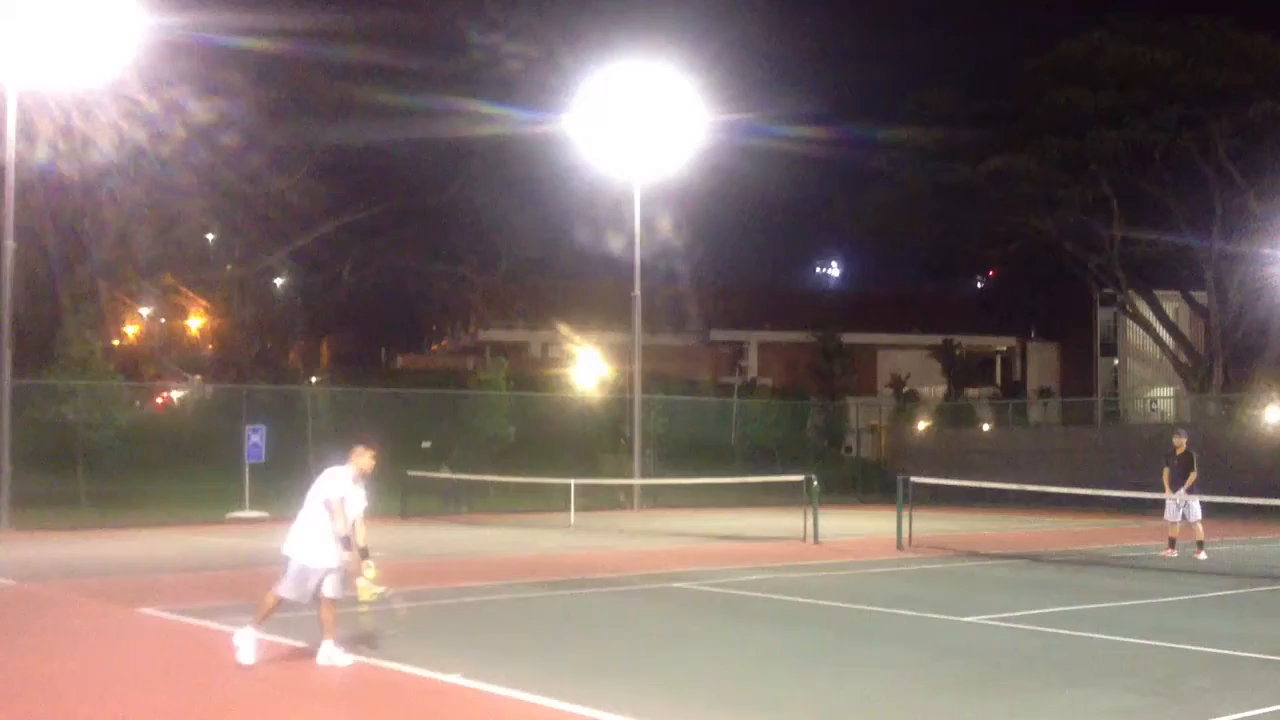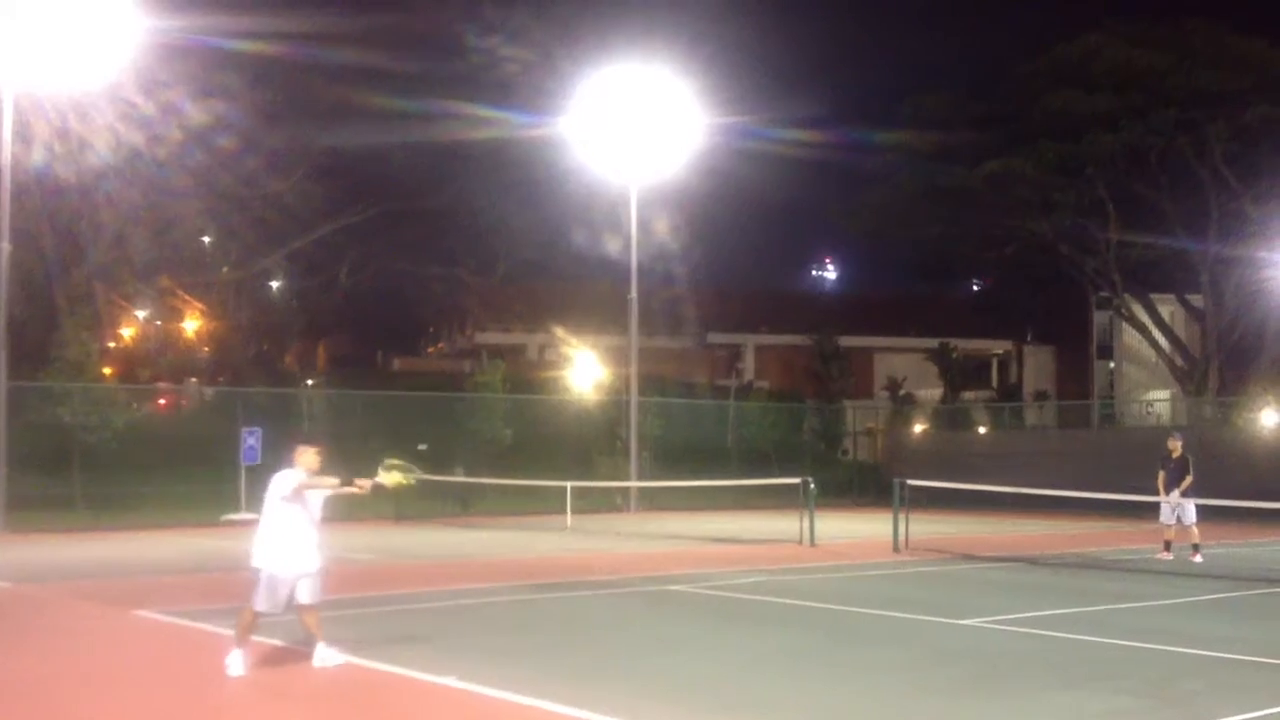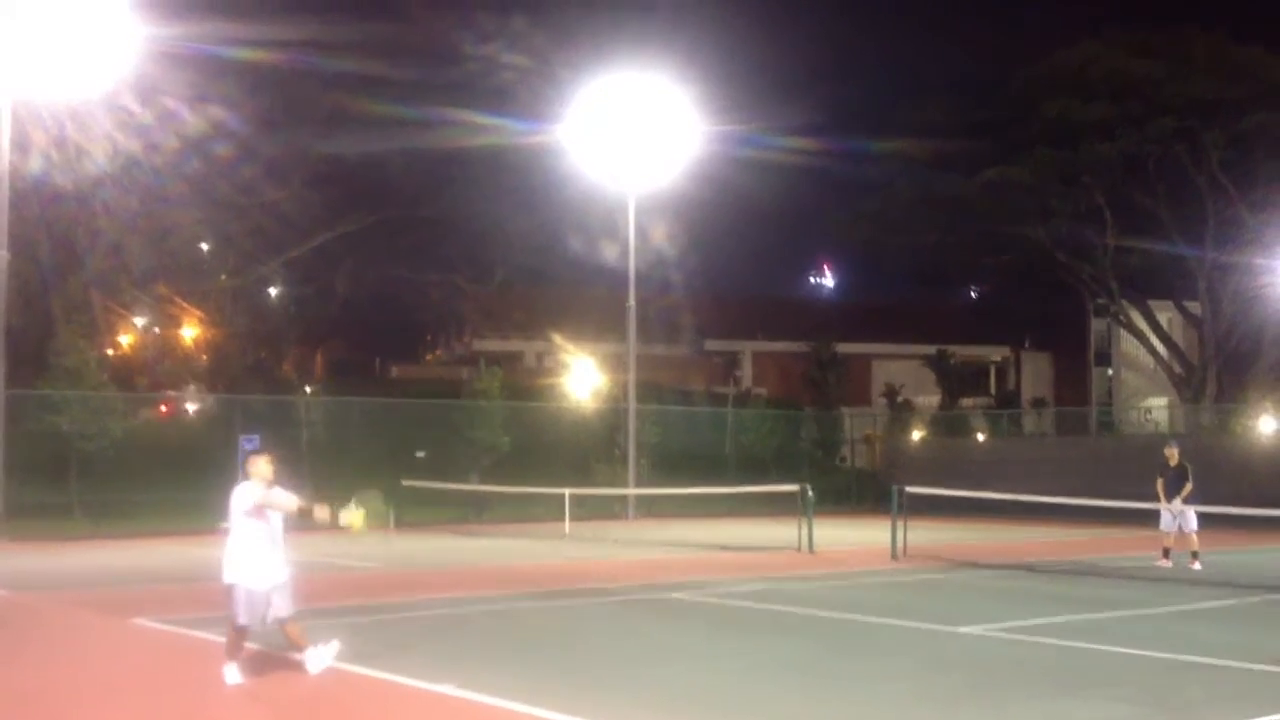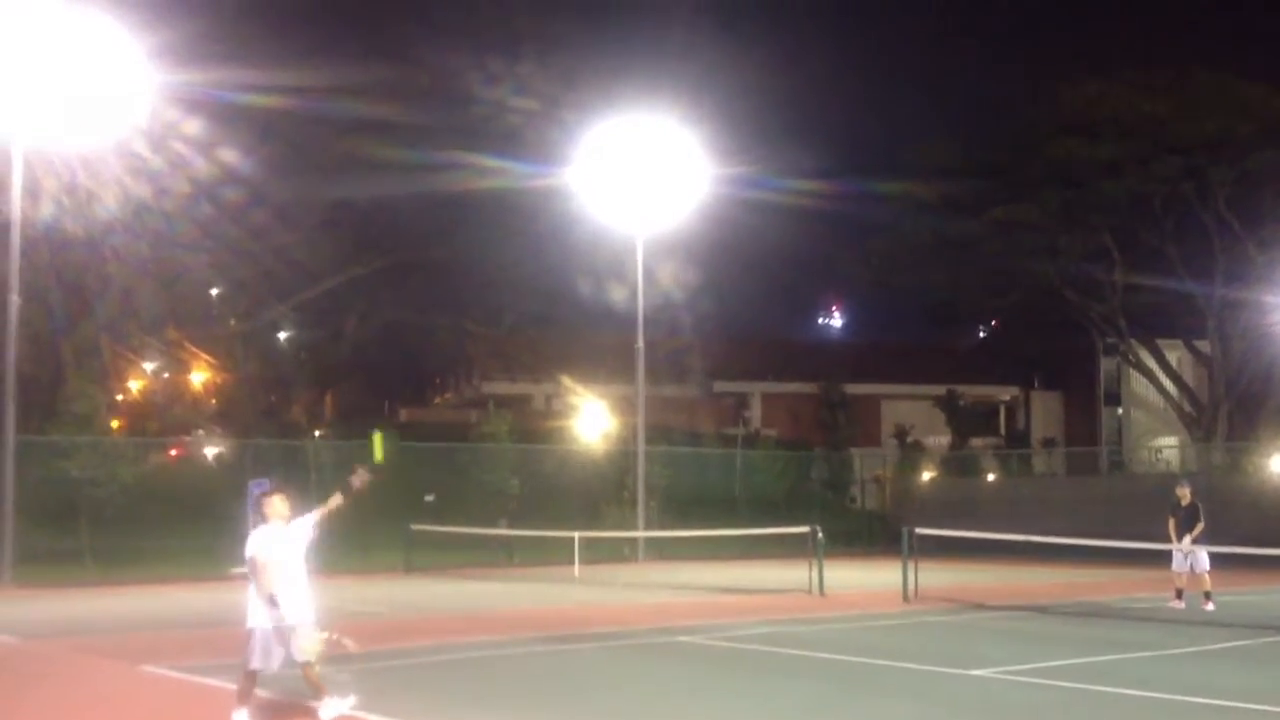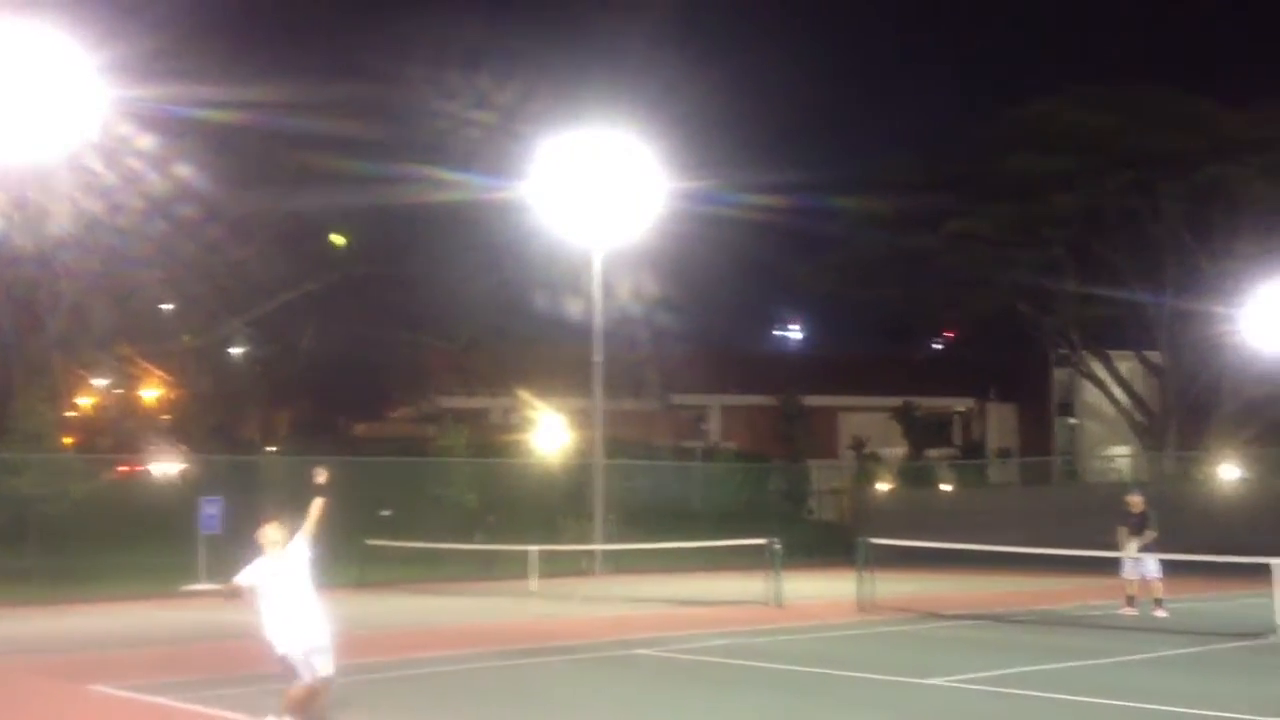
dt=0.5s
person 1, frame 1
left shoulder: (359, 487)
right shoulder: (335, 476)
left elbow: (358, 523)
right elbow: (336, 511)
left wrist: (365, 556)
right wrist: (346, 541)
left hip: (334, 553)
right hip: (308, 549)
left knee: (329, 599)
right knee: (282, 592)
left ankle: (328, 648)
right ankle: (250, 633)
person 1, frame 2
left shoulder: (315, 486)
right shoulder: (284, 479)
left elbow: (337, 489)
right elbow: (315, 482)
left wrist: (359, 487)
right wrist: (351, 482)
left hip: (305, 558)
right hip: (275, 558)
left knee: (307, 604)
right knee: (257, 607)
left ankle: (321, 650)
right ankle: (237, 652)
person 1, frame 3
left shoulder: (277, 492)
right shoulder: (243, 492)
left elbow: (296, 504)
right elbow: (272, 503)
left wrist: (315, 510)
right wrist: (311, 509)
left hip: (275, 570)
right hip: (245, 572)
left knee: (285, 618)
right knee: (241, 623)
left ankle: (310, 655)
right ankle: (231, 665)
person 1, frame 4
left shoulder: (298, 528)
right shoulder: (259, 538)
left elbow: (325, 510)
right elbow: (262, 571)
left wrist: (349, 487)
right wrist: (275, 604)
left hip: (299, 613)
right hip: (267, 616)
left knee: (309, 660)
right knee: (255, 668)
person 1, frame 5
left shoulder: (296, 551)
right shoulder: (258, 569)
left elbow: (311, 520)
right elbow: (232, 588)
left wrist: (320, 488)
right wrist: (234, 588)
left hip: (316, 632)
right hip: (288, 636)
left knee: (322, 680)
right knee: (308, 680)
